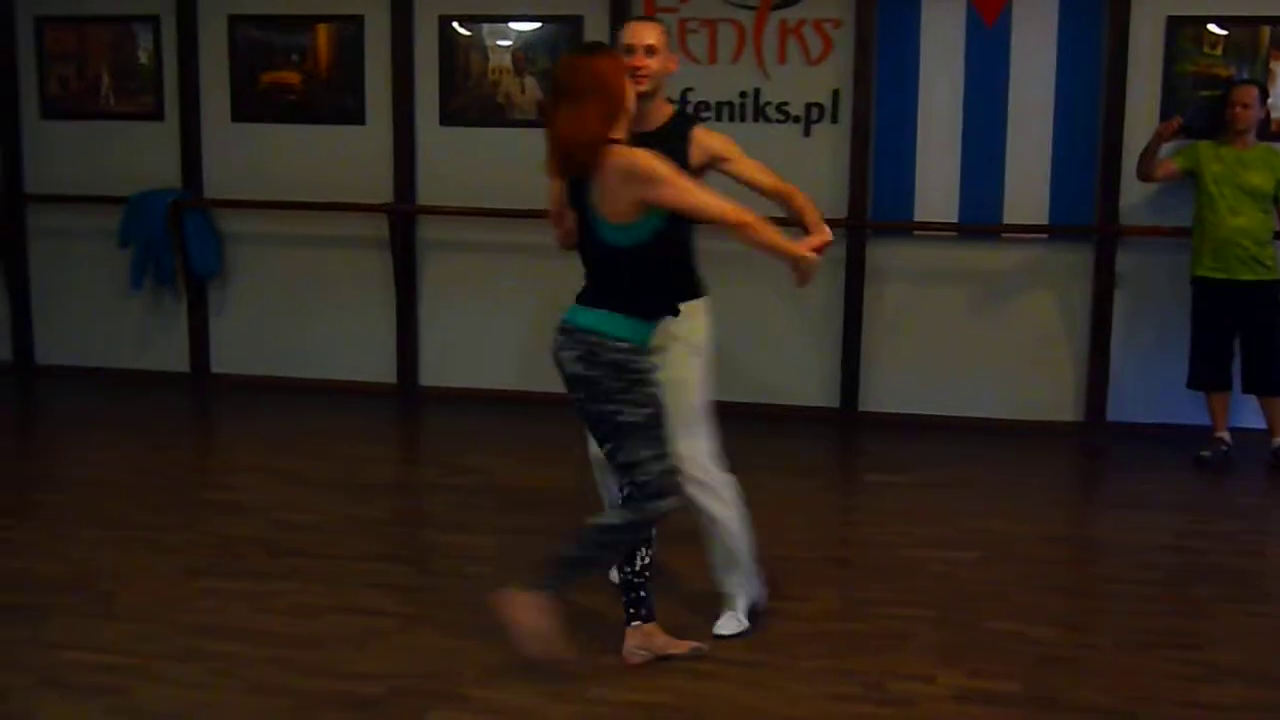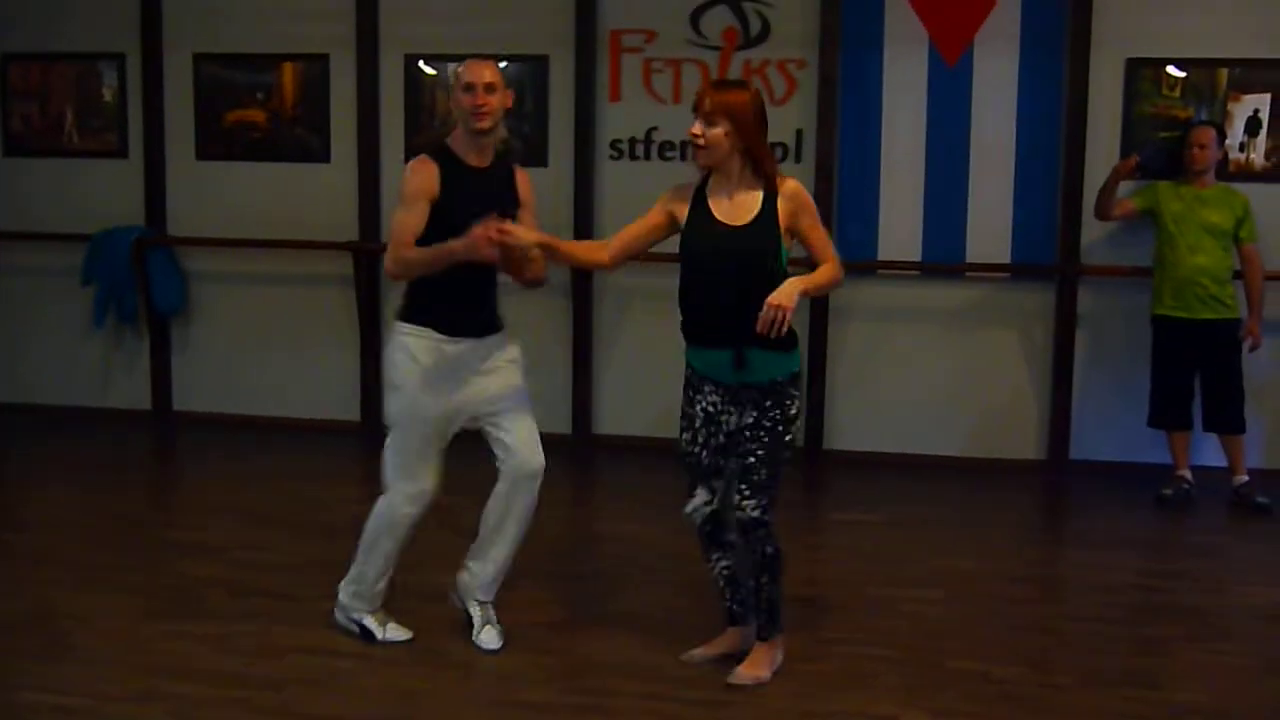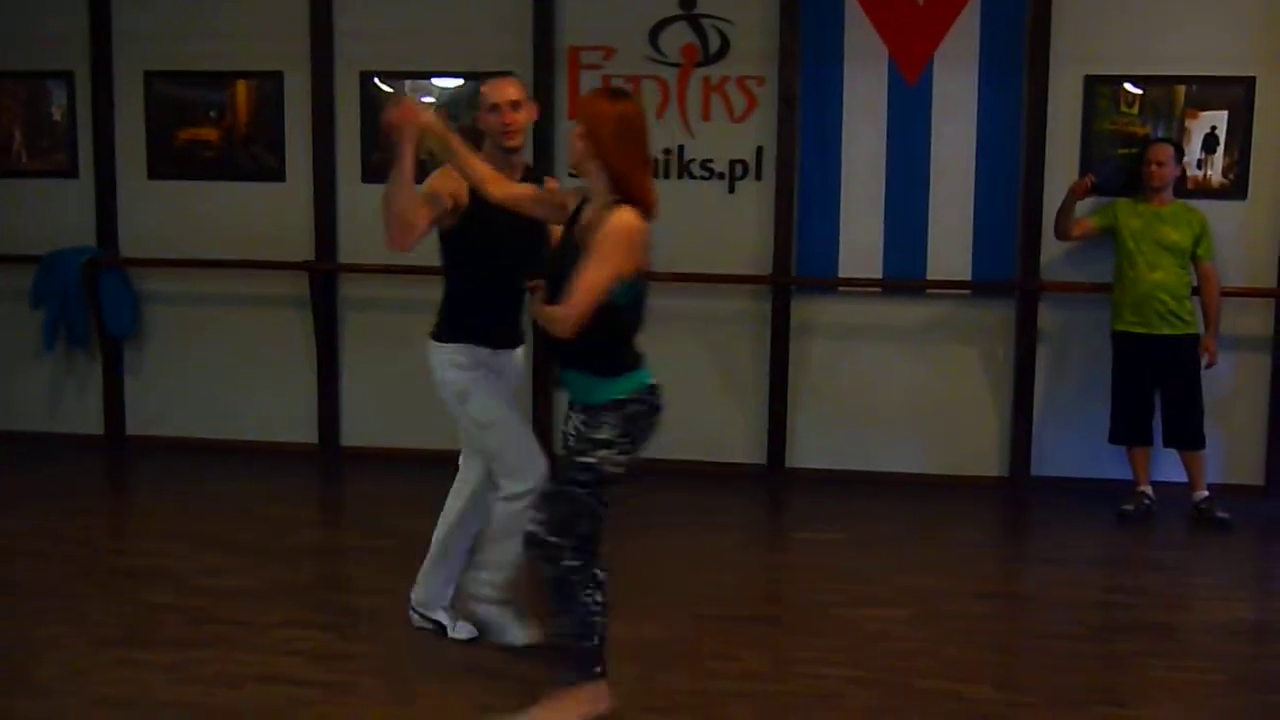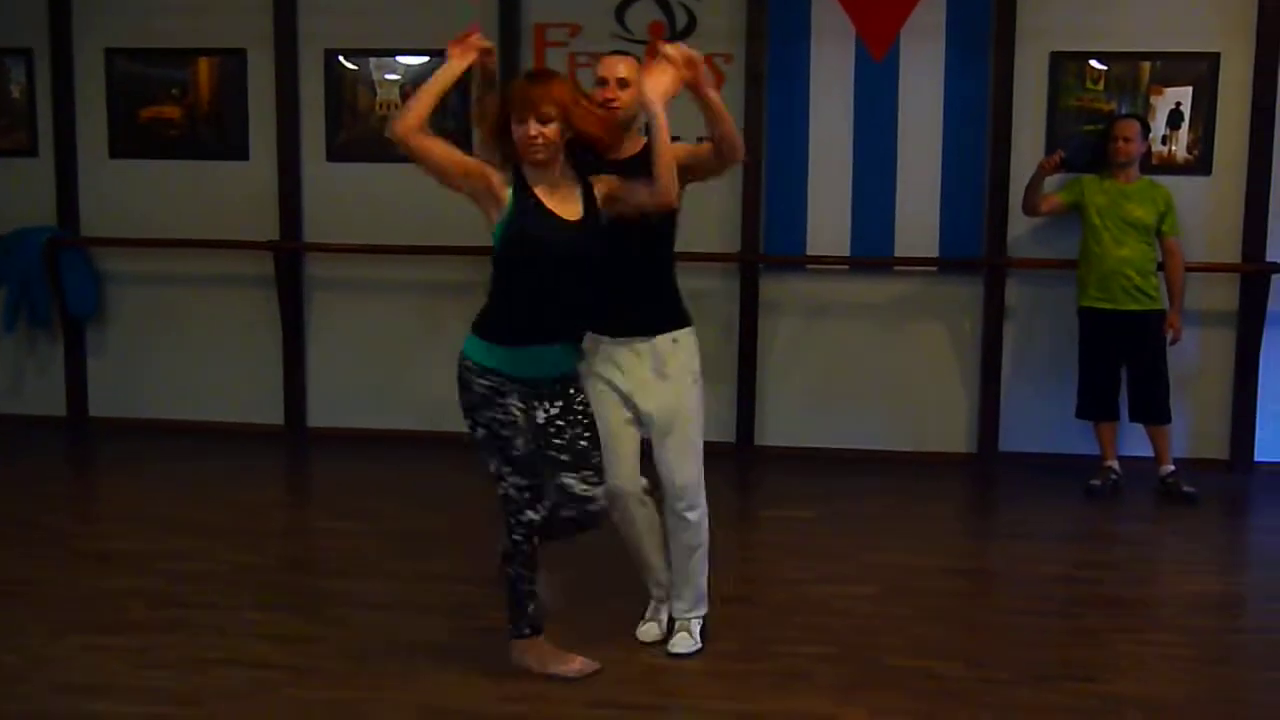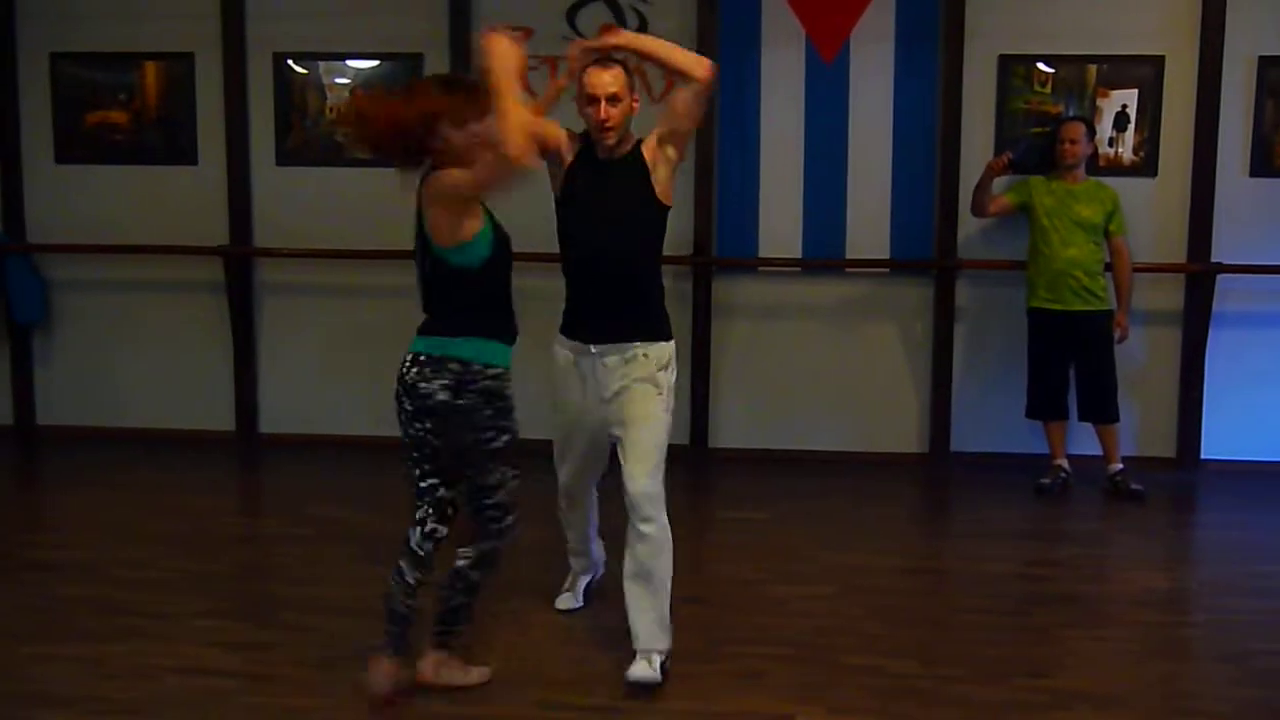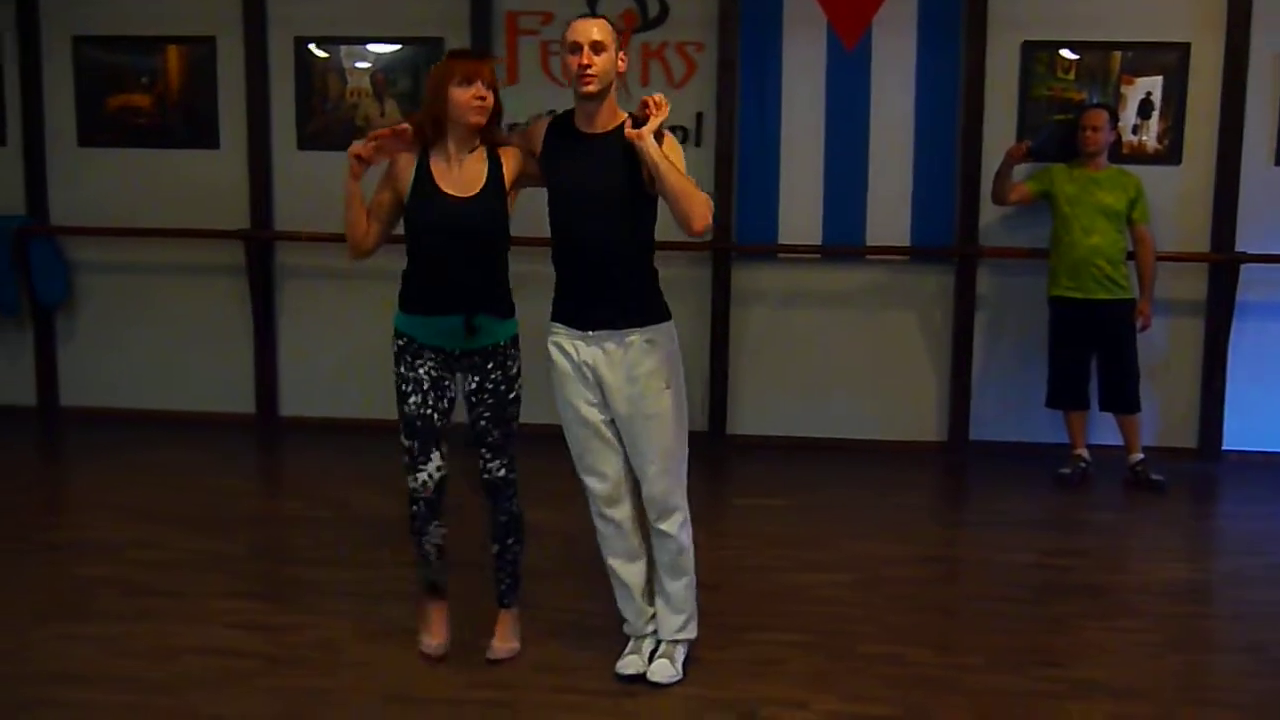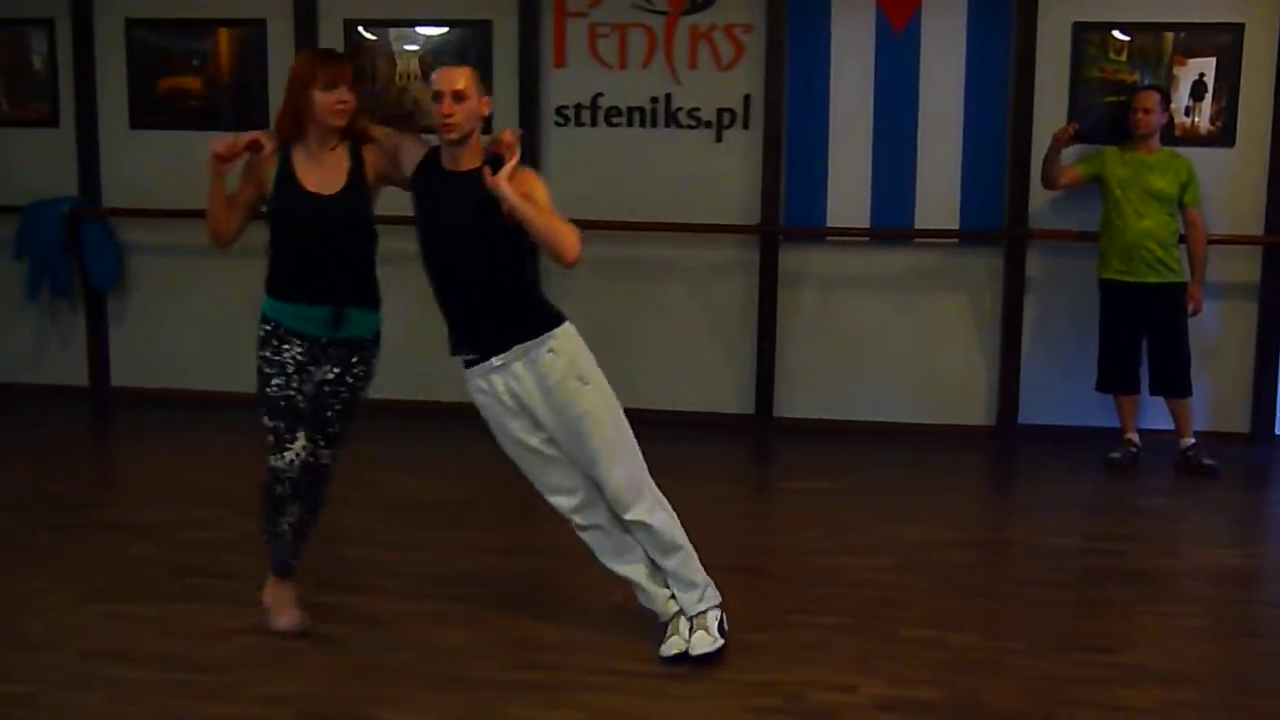
dt=0.7s
person 1, frame 1
left shoulder: (583, 166)
right shoulder: (632, 166)
right elbow: (729, 216)
right wrist: (797, 251)
left hip: (588, 343)
right hip: (611, 350)
left knee: (640, 487)
right knee: (653, 494)
left ankle: (641, 628)
right ankle: (537, 596)
person 1, frame 2
left shoulder: (789, 197)
right shoulder: (683, 203)
left elbow: (833, 271)
right elbow: (604, 254)
left wrist: (797, 287)
right wrist: (539, 240)
left hip: (774, 378)
right hip: (707, 378)
left knee: (752, 514)
right knee: (702, 509)
left ankle: (769, 638)
right ankle: (739, 625)
person 1, frame 3
left shoulder: (624, 223)
right shoulder: (578, 206)
left elbow: (566, 321)
right elbow: (498, 188)
left wrist: (540, 307)
right wrist: (441, 134)
left hip: (619, 405)
right hip: (588, 400)
left knee: (552, 534)
right knee: (572, 541)
person 1, frame 4
left shoulder: (598, 193)
right shoulder: (496, 185)
left elbow: (665, 198)
right elbow: (406, 131)
left wrist: (657, 112)
right wrist: (456, 65)
left hip: (559, 378)
right hip: (491, 374)
left knee: (590, 499)
right knee: (528, 510)
right ankle: (526, 638)
person 1, frame 5
left shoulder: (460, 183)
right shoulder: (450, 187)
left elbow: (505, 145)
right elbow: (513, 153)
right wrist: (503, 67)
left hip: (424, 372)
right hip: (470, 379)
left knee: (431, 516)
right knee: (492, 519)
left ankle: (392, 656)
right ankle: (438, 655)
person 1, frame 6
left shoulder: (506, 164)
right shoulder: (406, 164)
right elbow: (360, 245)
right wrist: (355, 174)
left hip: (491, 342)
right hip: (420, 339)
left knee: (499, 479)
right knee: (424, 476)
left ankle: (508, 611)
right ankle: (435, 602)
person 1, frame 7
left shoulder: (371, 159)
right shoulder: (269, 158)
right elbow: (225, 236)
right wrist: (217, 171)
left hip: (355, 333)
right hip: (288, 329)
left knee: (320, 460)
right knee: (288, 458)
left ankle: (283, 572)
right ankle: (280, 580)
person 2, frame 1
left shoulder: (697, 140)
left elbow: (782, 190)
right elbow: (564, 222)
left wrist: (814, 228)
right wrist: (579, 228)
left hip: (676, 316)
left knee: (695, 459)
right knee: (605, 449)
left ankle: (743, 587)
person 2, frame 2
left shoulder: (515, 179)
right shoulder: (426, 171)
left elbow: (535, 275)
right elbow: (395, 264)
left wrist: (518, 260)
right wrist: (461, 248)
left hip: (490, 345)
right hip: (423, 345)
left knee: (526, 464)
right knee: (410, 488)
left ankle: (478, 590)
right ankle: (356, 603)
person 2, frame 3
left shoulder: (539, 189)
right shoulder: (455, 181)
right elbow: (399, 239)
right wrist: (405, 152)
left hip: (507, 355)
right hip: (463, 355)
left knee: (479, 485)
right knee: (527, 476)
left ankle: (433, 602)
right ankle: (489, 598)
person 2, frame 4
left shoulder: (667, 163)
right shoulder: (571, 161)
left elbow: (730, 153)
left wrist: (702, 90)
left hip: (662, 344)
right hip: (596, 347)
left knee: (682, 487)
right knee: (622, 484)
left ankle: (689, 610)
right ankle: (660, 589)
person 2, frame 5
left shoulder: (658, 153)
right shoulder: (564, 150)
left elbow: (702, 72)
left wrist: (623, 40)
left hip: (644, 356)
right hip: (576, 350)
left knee: (643, 493)
right knee: (573, 481)
left ankle: (651, 643)
right ankle: (585, 565)
person 2, frame 6
left shoulder: (652, 141)
right shoulder: (544, 137)
left elbow: (698, 223)
left wrist: (645, 144)
left hip: (644, 341)
right hip: (572, 339)
left knee: (661, 495)
right knee: (605, 494)
left ankle: (674, 630)
right ankle: (638, 625)
person 2, frame 7
left shoulder: (516, 178)
right shoulder: (417, 164)
left elbow: (568, 251)
right elbow: (371, 133)
left wrist: (505, 192)
left hip: (547, 349)
right hip: (486, 370)
left knee: (626, 485)
right knee: (574, 500)
left ankle: (701, 602)
right ankle: (670, 608)
person 3, frame 1
right shoulder: (1200, 152)
right elbow: (1148, 174)
right wrist: (1157, 141)
right hip: (1210, 278)
right knee: (1212, 361)
right ankle: (1220, 437)
person 3, frame 2
left shoulder: (1236, 201)
right shoulder: (1161, 193)
left elbow: (1251, 261)
right elbow: (1106, 212)
left wrist: (1255, 316)
right wrist: (1115, 178)
left hip: (1221, 318)
right hip: (1171, 316)
left knee: (1228, 402)
right knee: (1173, 400)
left ankle: (1241, 481)
right ankle: (1182, 477)
person 3, frame 3
left shoulder: (1193, 219)
right shoulder: (1119, 211)
left elbow: (1208, 278)
right elbow: (1066, 232)
left wrist: (1211, 333)
right wrist: (1071, 199)
left hip: (1180, 334)
right hip: (1131, 333)
left knee: (1187, 418)
right knee: (1133, 417)
left ankle: (1201, 496)
right ankle: (1143, 492)
person 3, frame 4
left shoulder: (1159, 195)
right shoulder: (1086, 187)
left elbow: (1173, 255)
right elbow: (1033, 208)
left wrist: (1176, 310)
right wrist: (1040, 175)
left hip: (1146, 310)
right hip: (1097, 309)
left knee: (1153, 393)
right knee: (1100, 392)
left ankle: (1167, 471)
right ankle: (1110, 467)
person 3, frame 5
left shoulder: (1105, 195)
right shoulder: (1033, 188)
left elbow: (1120, 255)
right elbow: (982, 209)
left wrist: (1123, 309)
right wrist: (987, 177)
left hip: (1094, 310)
right hip: (1045, 309)
left knee: (1101, 392)
right knee: (1049, 392)
left ankle: (1115, 469)
right ankle: (1059, 466)
person 3, frame 6
left shoulder: (1129, 183)
right shoulder: (1055, 176)
left elbow: (1144, 242)
right elbow: (1003, 197)
left wrist: (1146, 298)
right wrist: (1007, 164)
left hip: (1116, 299)
right hip: (1067, 297)
left knee: (1123, 383)
right knee: (1070, 381)
left ankle: (1136, 460)
right ankle: (1080, 456)
person 3, frame 7
left shoulder: (1180, 166)
right shoulder: (1106, 159)
left elbow: (1195, 226)
right elbow: (1053, 181)
left wrist: (1197, 282)
right wrist: (1055, 148)
left hip: (1167, 282)
right hip: (1118, 281)
left knee: (1174, 367)
right knee: (1121, 365)
left ankle: (1187, 445)
right ankle: (1130, 441)
